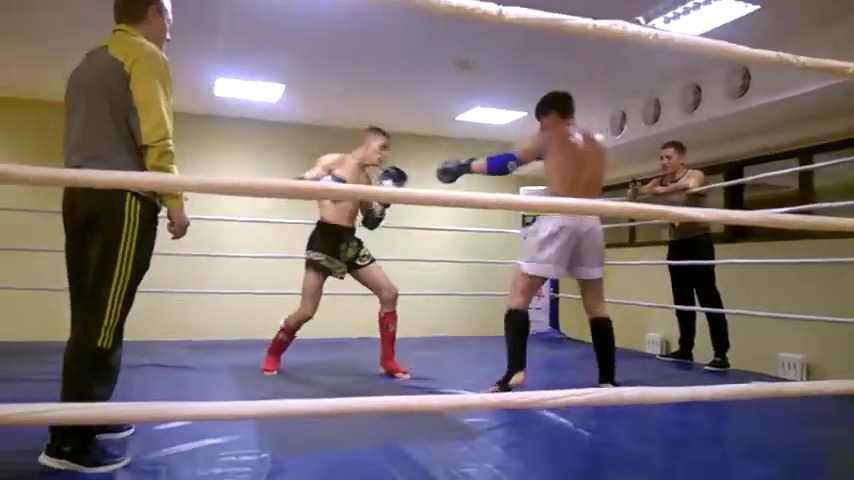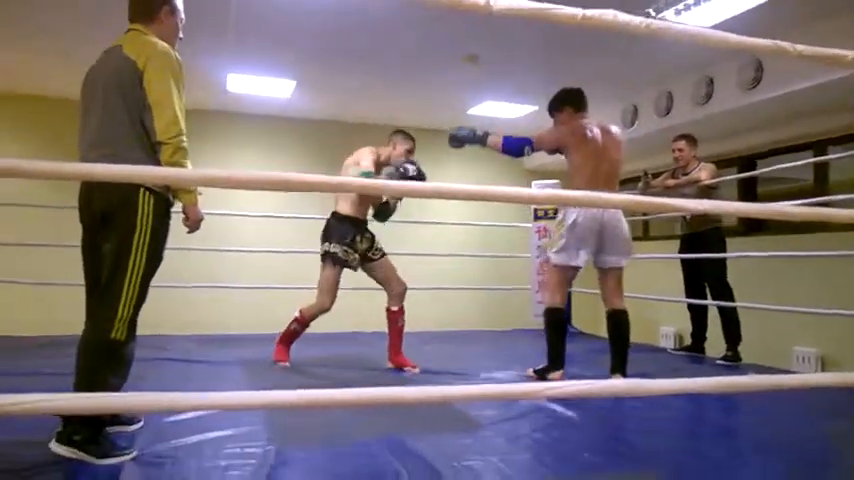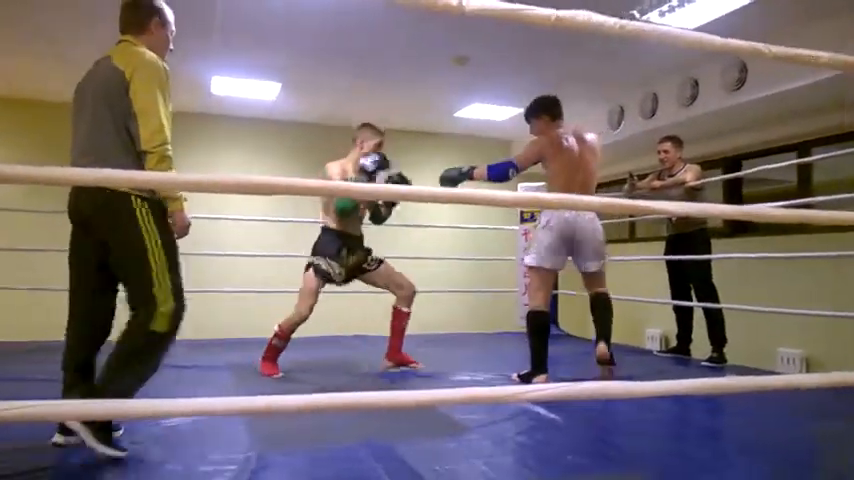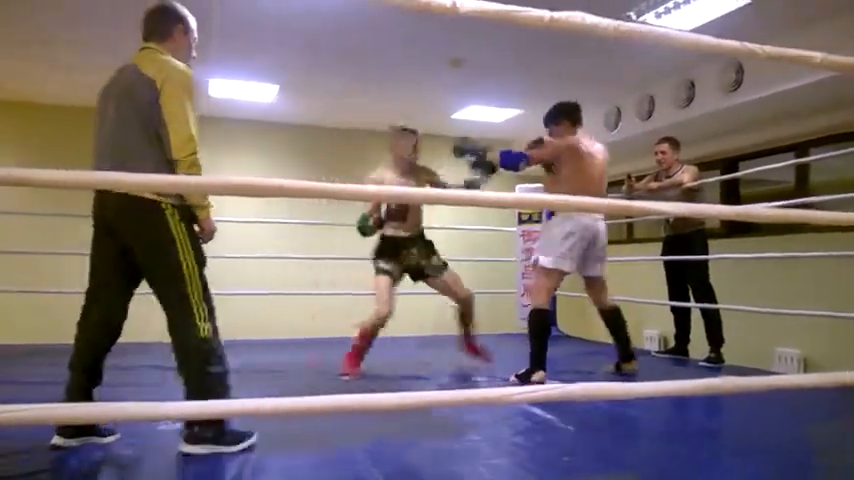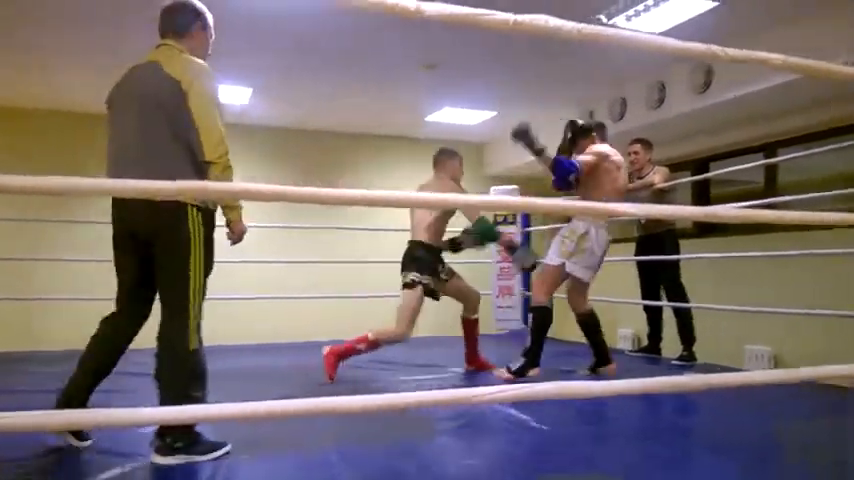
dt=0.3s
person 1, frame 1
left shoulder: (87, 63)
right shoulder: (144, 54)
left elbow: (83, 135)
right elbow: (155, 134)
right wrist: (174, 200)
left hip: (79, 195)
right hip: (122, 196)
left knee: (90, 316)
right knee: (104, 319)
left ankle: (86, 418)
right ankle: (71, 440)
person 1, frame 2
left shoulder: (103, 63)
right shoulder: (158, 53)
left elbow: (96, 134)
right elbow: (169, 132)
right wrist: (188, 196)
left hip: (95, 191)
right hip: (137, 193)
left knee: (104, 308)
right knee: (119, 312)
left ankle: (98, 411)
right ankle: (80, 428)
person 1, frame 3
left shoulder: (94, 73)
right shoulder: (146, 64)
right elbow: (154, 141)
right wrist: (175, 203)
left hip: (85, 198)
right hip: (127, 199)
left knee: (89, 309)
right knee: (162, 304)
person 1, frame 4
left shoulder: (116, 80)
right shoulder: (171, 73)
left elbow: (114, 149)
right elbow: (182, 148)
right wrist: (201, 208)
left hip: (110, 204)
right hip: (154, 206)
left knee: (102, 310)
right knee: (191, 311)
left ankle: (76, 419)
right ankle: (206, 424)
person 1, frame 5
left shoulder: (126, 80)
right shoulder: (192, 70)
left elbow: (123, 150)
right elbow: (211, 148)
right wrist: (232, 210)
left hip: (127, 208)
right hip: (178, 208)
left knee: (129, 310)
right knee: (181, 319)
left ankle: (70, 406)
right ankle: (177, 435)
person 2, frame 1
left shoulder: (549, 137)
right shoulder: (598, 142)
left elbow: (507, 163)
left wrist: (463, 166)
left hip: (557, 219)
right hip: (590, 222)
left knee: (519, 295)
right knee: (596, 304)
left ankle: (515, 371)
right ankle: (607, 380)
person 2, frame 2
left shoulder: (569, 132)
right shoulder: (615, 133)
left elbow: (521, 146)
left wrist: (477, 136)
left hip: (581, 212)
right hip: (612, 214)
left knee: (555, 291)
right knee: (614, 296)
left ankle: (555, 366)
right ankle: (619, 371)
person 2, frame 3
left shoulder: (545, 142)
right shoulder: (592, 140)
left elbow: (507, 170)
left wrist: (464, 173)
left hip: (557, 216)
right hip: (587, 218)
left knee: (539, 295)
right knee: (597, 287)
left ankle: (538, 370)
right ankle: (603, 343)
person 2, frame 4
left shoulder: (563, 145)
right shoulder: (600, 149)
left elbow: (517, 160)
right wrist: (547, 157)
left hip: (569, 222)
right hip: (595, 223)
left knee: (540, 293)
right knee: (599, 295)
left ankle: (536, 369)
right ankle: (627, 359)
person 2, frame 5
left shoulder: (600, 152)
right shoulder: (614, 163)
left elbow: (568, 170)
right elbow: (564, 182)
left wrist: (535, 147)
right wrist: (565, 150)
left hip: (586, 228)
right hip: (597, 232)
left knee: (541, 289)
right knee: (578, 299)
left ankle: (530, 362)
right ankle: (604, 361)
person 3, frame 1
left shoulder: (365, 177)
right shoulder: (334, 160)
left elbow: (370, 222)
right wrist: (326, 182)
left hip: (350, 241)
right hip: (325, 238)
left knee: (389, 294)
right knee: (306, 311)
left ankle: (388, 361)
right ankle: (273, 355)
person 3, frame 2
left shoulder: (380, 170)
right shoulder: (368, 154)
left elbow: (381, 214)
right elbow: (365, 180)
right wrist: (400, 175)
left hip: (361, 233)
right hip: (340, 230)
left knee: (398, 289)
right knee: (324, 304)
left ankle: (395, 356)
right ankle: (283, 345)
person 3, frame 3
left shoulder: (366, 172)
right shoulder: (335, 169)
left elbow: (378, 218)
right elbow: (343, 208)
left wrist: (391, 198)
right wrist: (364, 178)
left hip: (356, 247)
right hip: (331, 245)
left knee: (406, 290)
right knee: (302, 312)
left ankle: (394, 354)
right ankle: (269, 359)
person 3, frame 4
left shoulder: (422, 173)
right shoulder: (378, 178)
right elbow: (364, 228)
left wrist: (481, 176)
right wrist: (381, 217)
left hip: (421, 247)
right hip: (391, 250)
left knee: (465, 297)
right knee: (383, 313)
left ankle: (469, 341)
right ankle: (354, 357)
person 3, frame 5
left shoulder: (424, 190)
right shoulder: (451, 188)
right elbow: (480, 225)
left wrist: (453, 243)
right wrist: (512, 246)
left hip: (430, 257)
right hip: (421, 259)
left knee: (473, 299)
right knee: (401, 333)
left ankle: (473, 360)
right ankle: (337, 353)
person 4, frame 1
left shoulder: (696, 175)
right shoulder: (661, 181)
left elbow: (690, 185)
right elbow: (633, 196)
left wrist: (663, 191)
right wrist: (634, 190)
left hip: (698, 241)
right hip: (676, 243)
left knee: (708, 297)
right knee: (682, 299)
left ankle: (721, 354)
right ankle: (685, 349)
person 4, frame 2
left shoulder: (707, 168)
right shoulder: (673, 174)
left elbow: (702, 178)
right elbow: (646, 189)
left wrist: (675, 184)
right wrist: (646, 183)
left hip: (710, 235)
right hip: (688, 237)
left knee: (719, 290)
right knee: (693, 293)
left ankle: (733, 348)
right ankle: (697, 343)
person 4, frame 3
left shoulder: (693, 169)
right shoulder: (659, 175)
left elbow: (688, 180)
right elbow: (631, 191)
left wrist: (660, 185)
right wrist: (632, 185)
left hip: (695, 236)
right hip: (674, 238)
left knee: (705, 292)
right knee: (679, 294)
left ankle: (718, 350)
right ankle: (683, 344)
person 4, frame 4
left shoulder: (690, 171)
right shoulder: (656, 177)
left elbow: (685, 181)
right elbow: (631, 191)
left wrist: (658, 186)
right wrist: (630, 186)
left hip: (692, 237)
right hip: (671, 239)
left knee: (702, 292)
right knee: (676, 295)
left ankle: (716, 350)
right ankle: (681, 345)
person 4, frame 5
left shoulder: (661, 172)
right shoulder: (629, 178)
left elbow: (655, 182)
left wrist: (630, 187)
left hip: (664, 237)
right hip: (643, 240)
left knee: (674, 291)
right knee: (649, 295)
left ankle: (688, 348)
right ankle: (653, 344)
